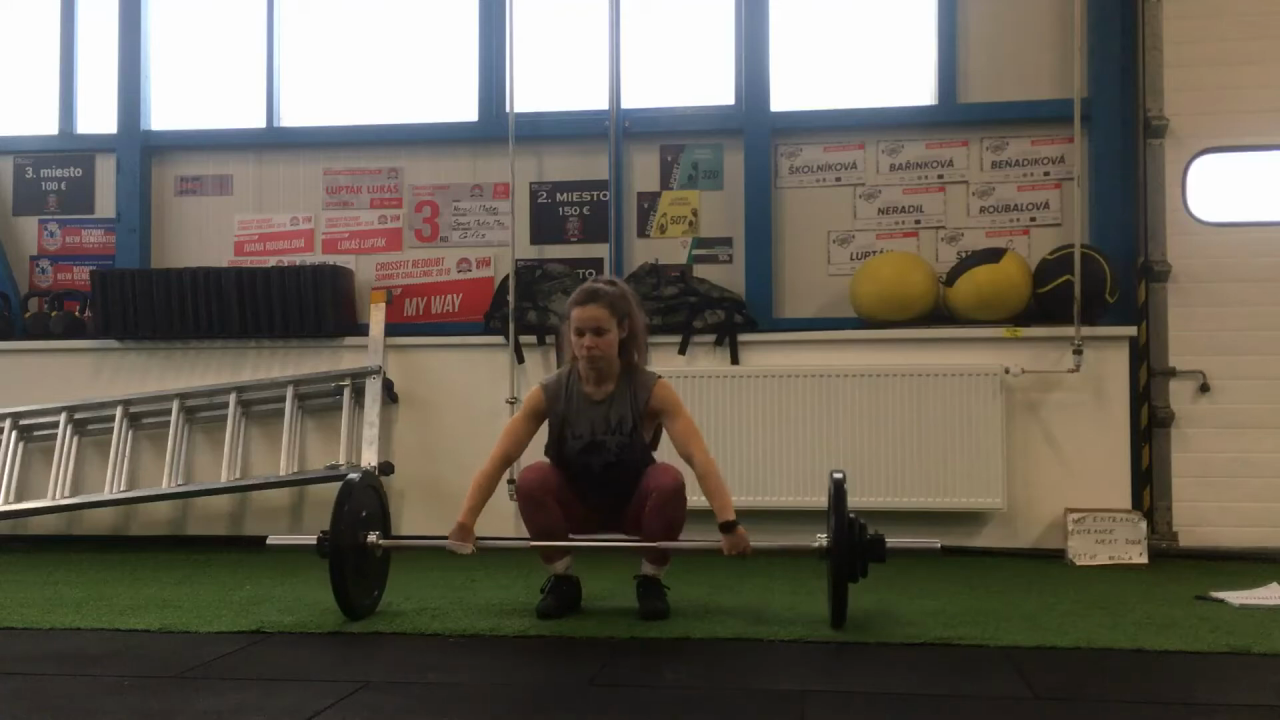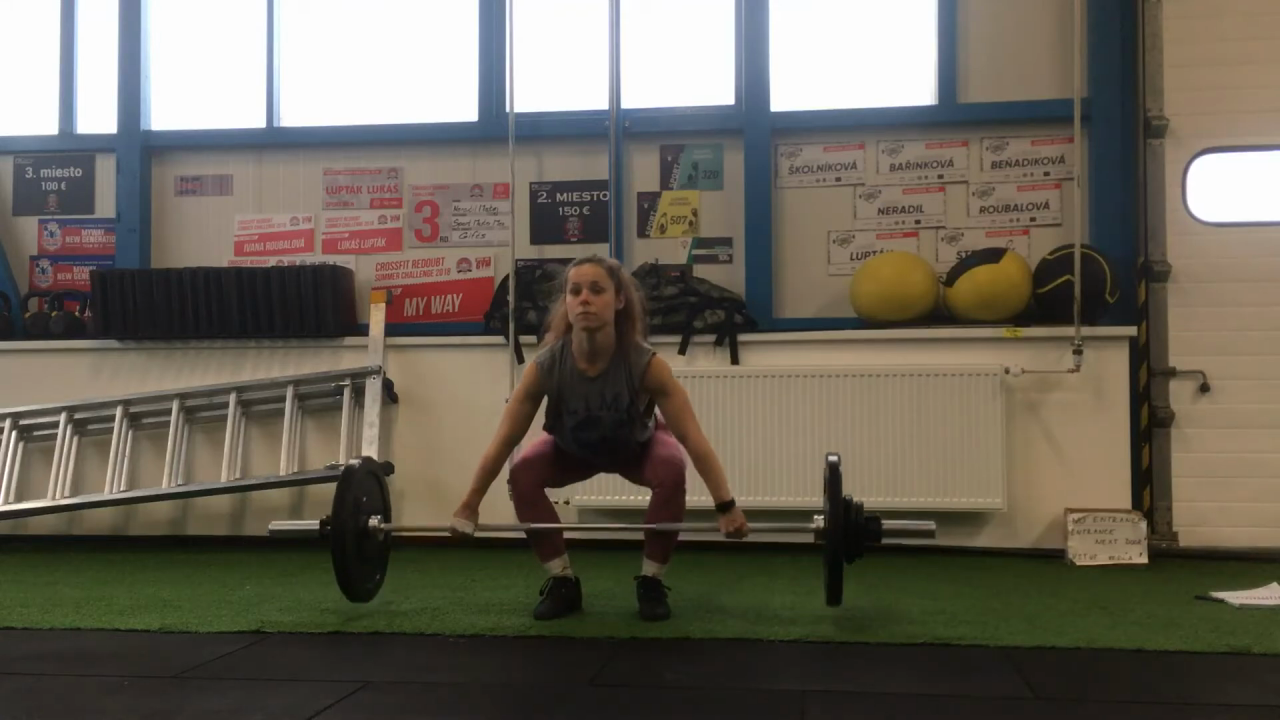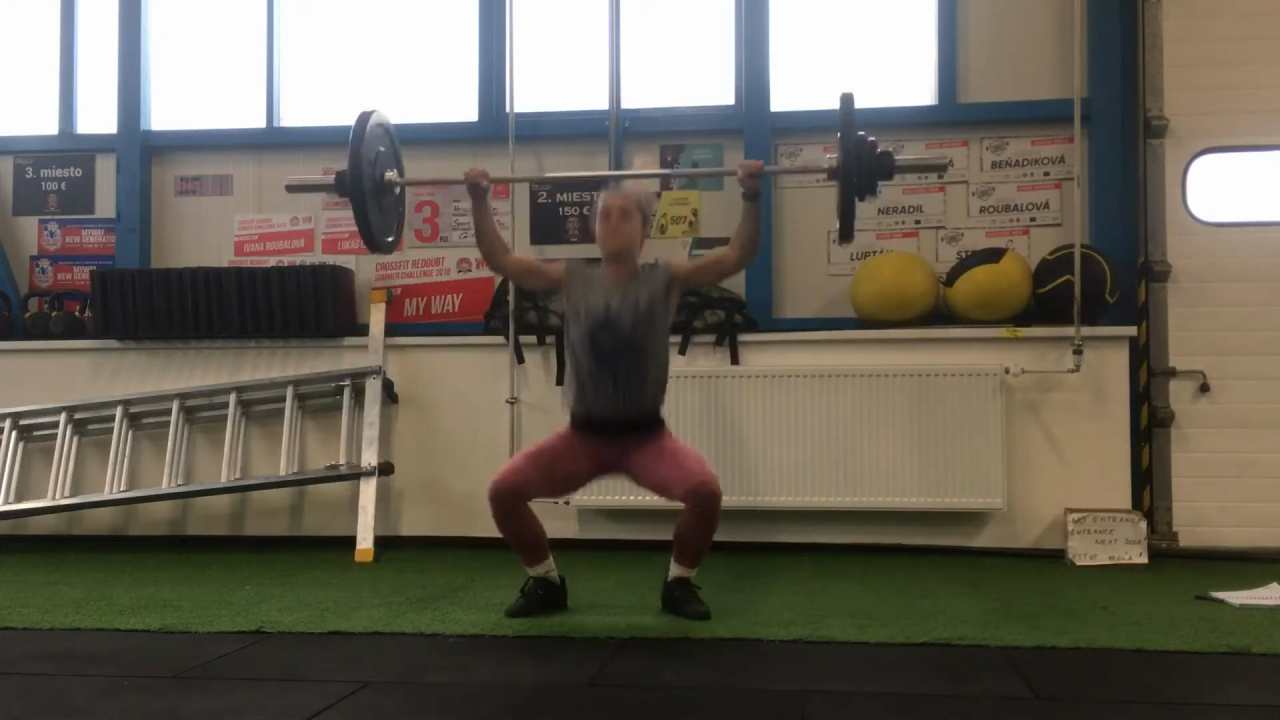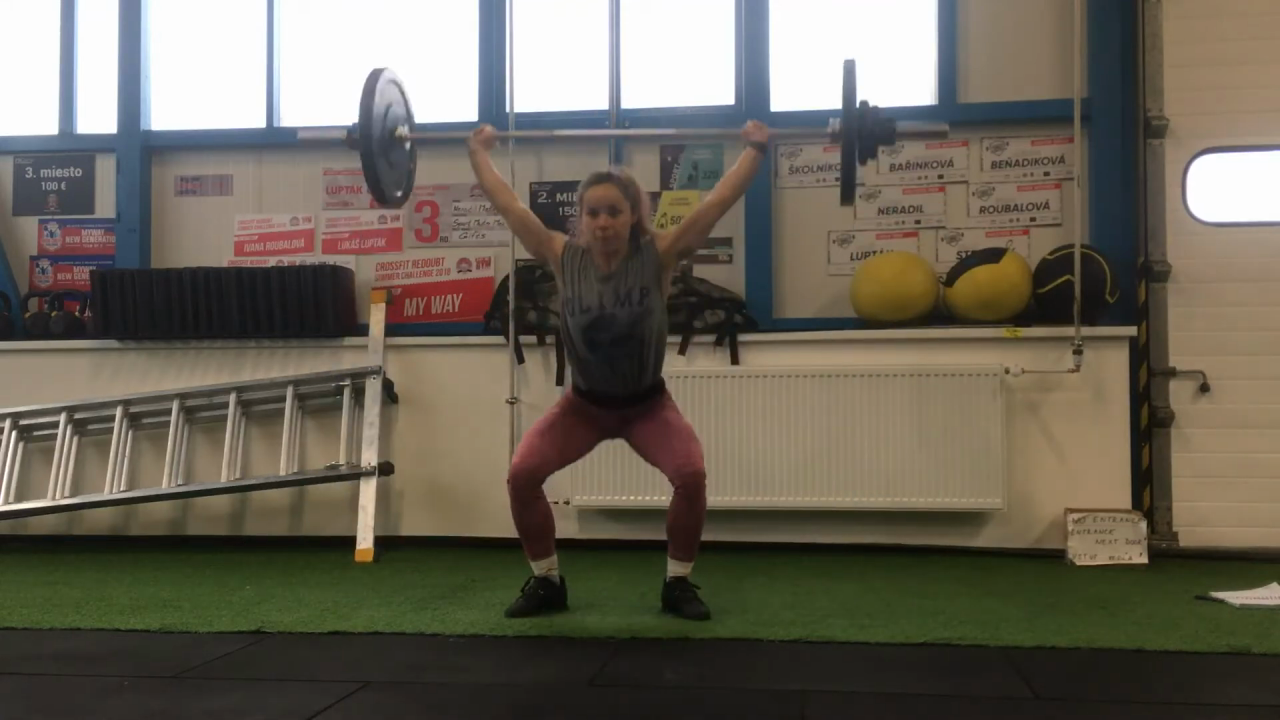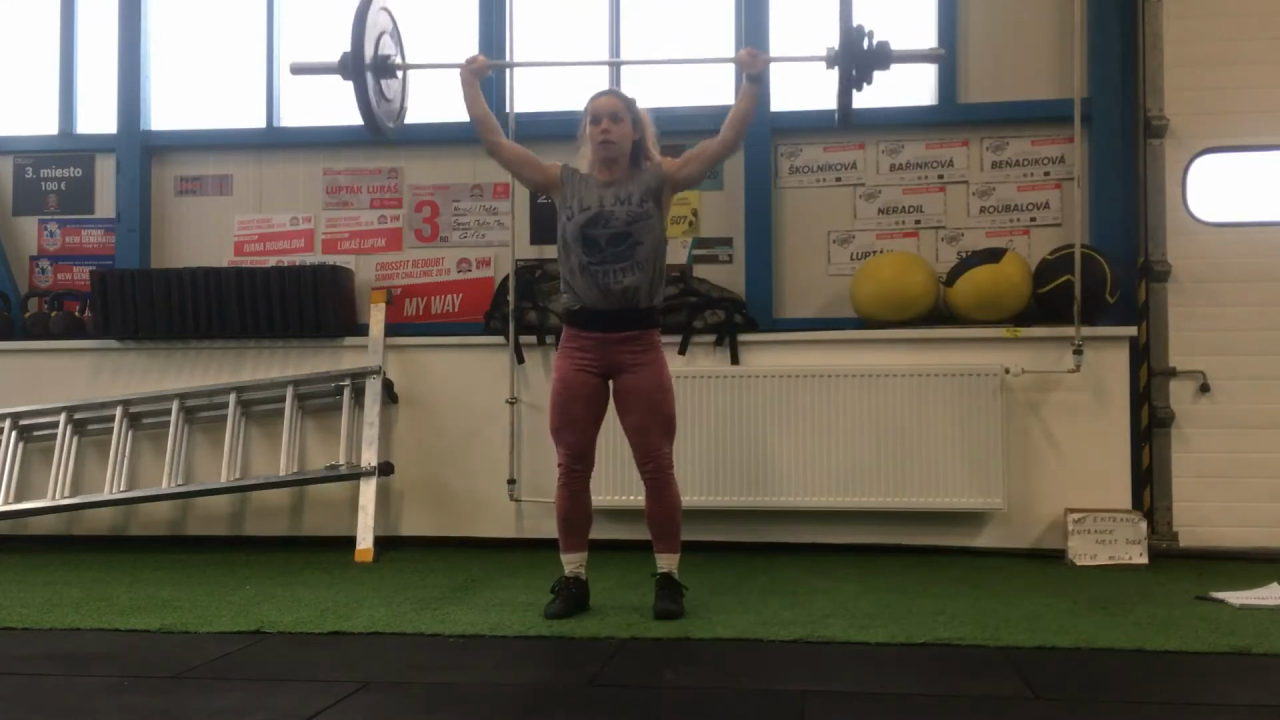
dt=1s
person 1, frame 1
left shoulder: (652, 390)
right shoulder: (549, 393)
left elbow: (697, 456)
right elbow: (501, 457)
left wrist: (728, 524)
right wrist: (465, 522)
left hip: (633, 505)
right hip: (577, 505)
left knee: (668, 482)
right knee: (530, 479)
left ankle: (651, 581)
right ankle: (563, 580)
person 1, frame 2
left shoulder: (646, 365)
right shoulder: (545, 367)
left elbow: (692, 438)
right elbow: (504, 439)
left wrist: (727, 506)
right wrist: (469, 505)
left hip: (636, 447)
right hip: (572, 449)
left knee: (670, 471)
right knee: (523, 475)
left ankle: (651, 581)
right ankle: (562, 580)
person 1, frame 3
left shoulder: (665, 280)
right shoulder: (573, 279)
left elbow: (739, 255)
right elbow: (502, 261)
left wrist: (751, 194)
right wrist: (479, 200)
left hip: (644, 436)
right hip: (585, 436)
left knee: (704, 490)
right knee: (504, 490)
left ankle: (679, 583)
right ankle: (545, 582)
person 1, frame 4
left shoulder: (658, 257)
right shoulder: (563, 258)
left elbow: (718, 202)
right elbow: (508, 204)
left wrist: (755, 148)
right wrist: (479, 152)
left hip: (647, 403)
right hip: (583, 403)
left knee: (691, 473)
right knee: (522, 473)
left ankle: (678, 583)
right ankle: (546, 581)
person 1, frame 5
left shoulder: (658, 180)
right shoulder: (563, 183)
left elbow: (727, 141)
right elbow: (495, 143)
left wrist: (751, 80)
right wrist: (471, 82)
left hip: (639, 339)
right hip: (580, 340)
left knee: (656, 464)
right knee: (572, 465)
left ankle: (667, 578)
right ankle: (572, 579)
